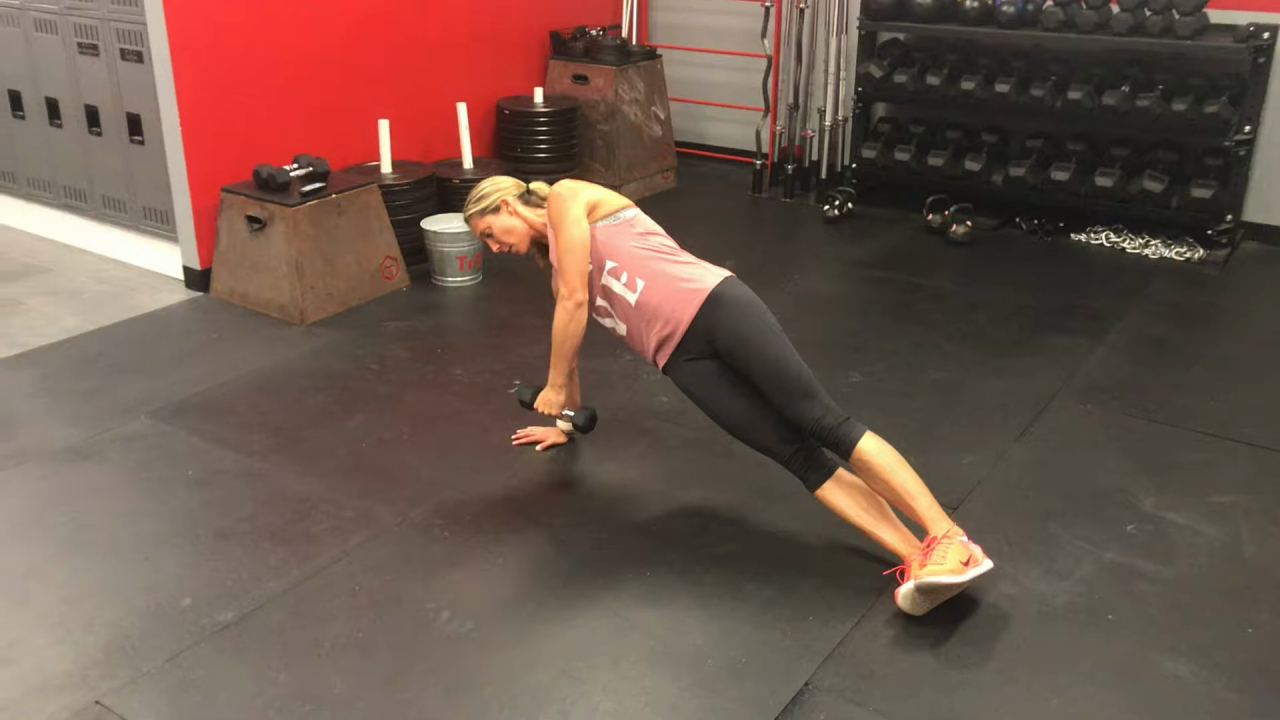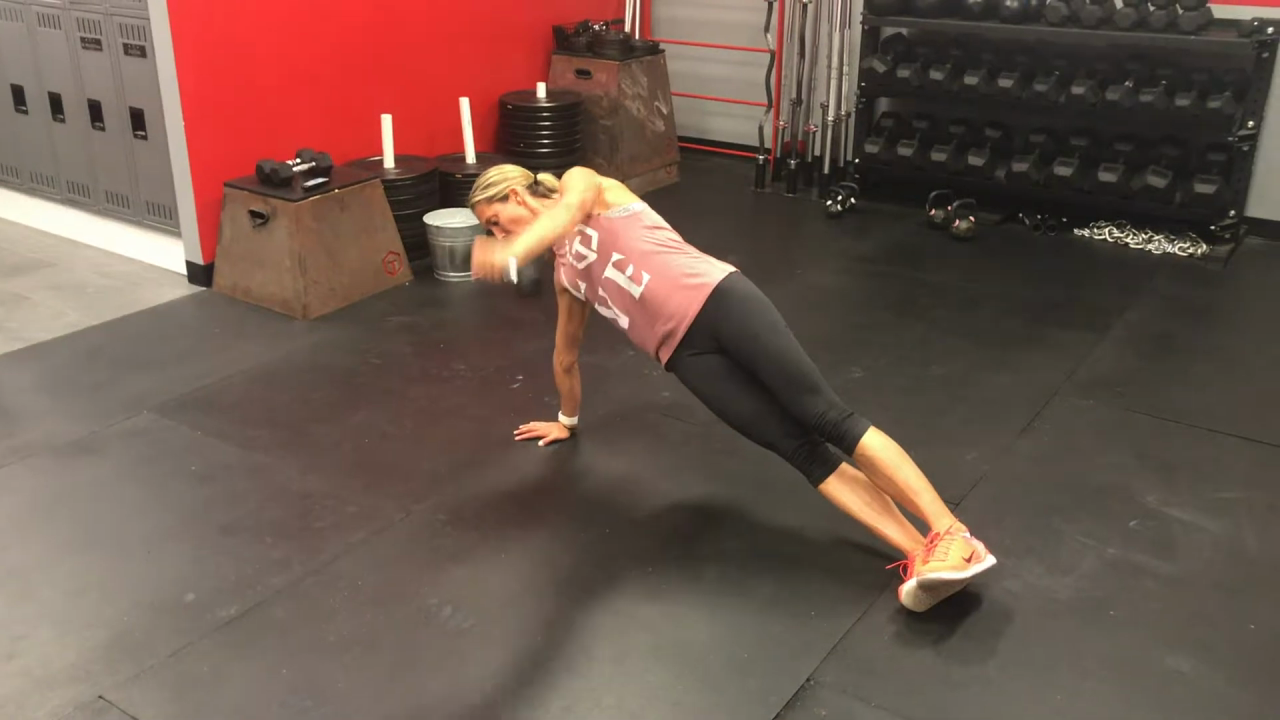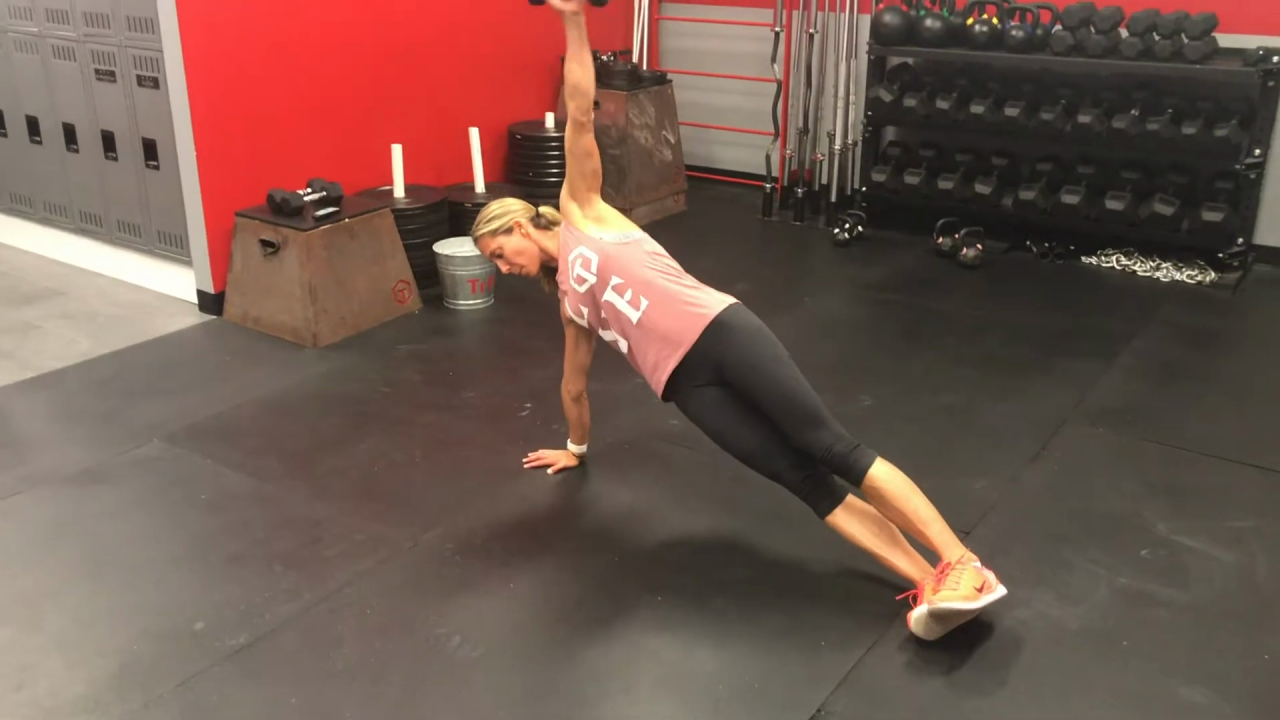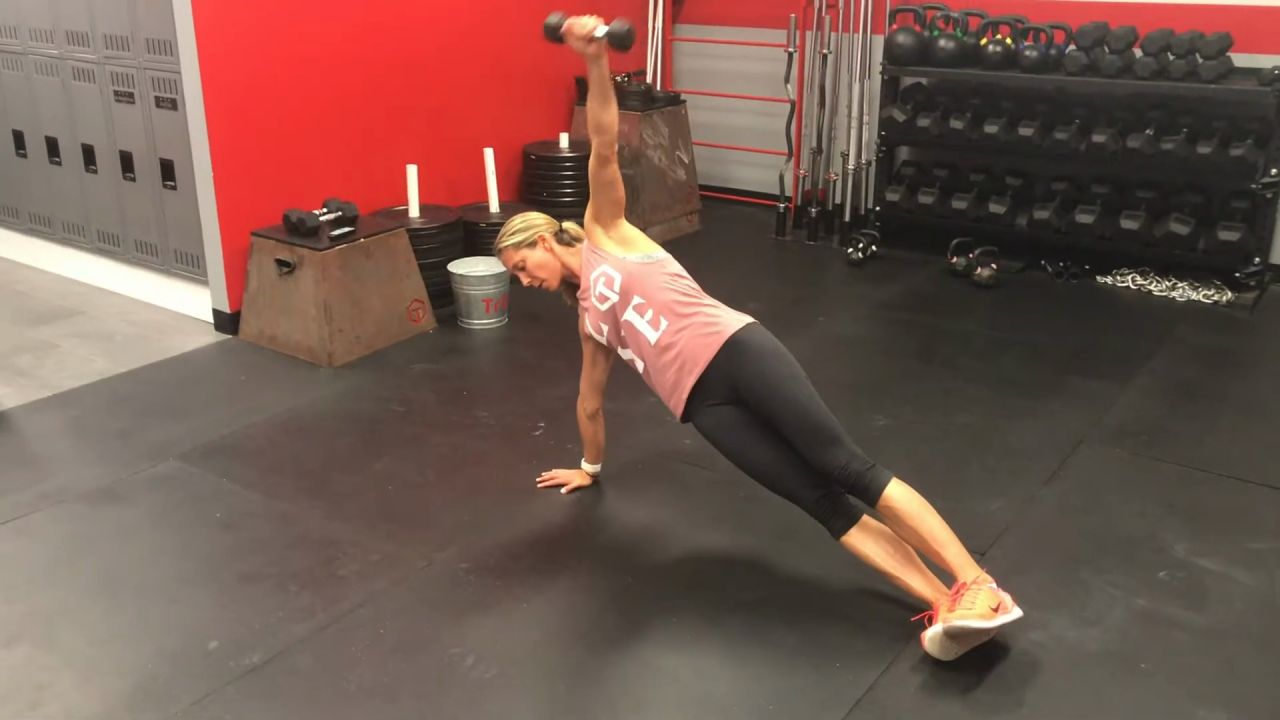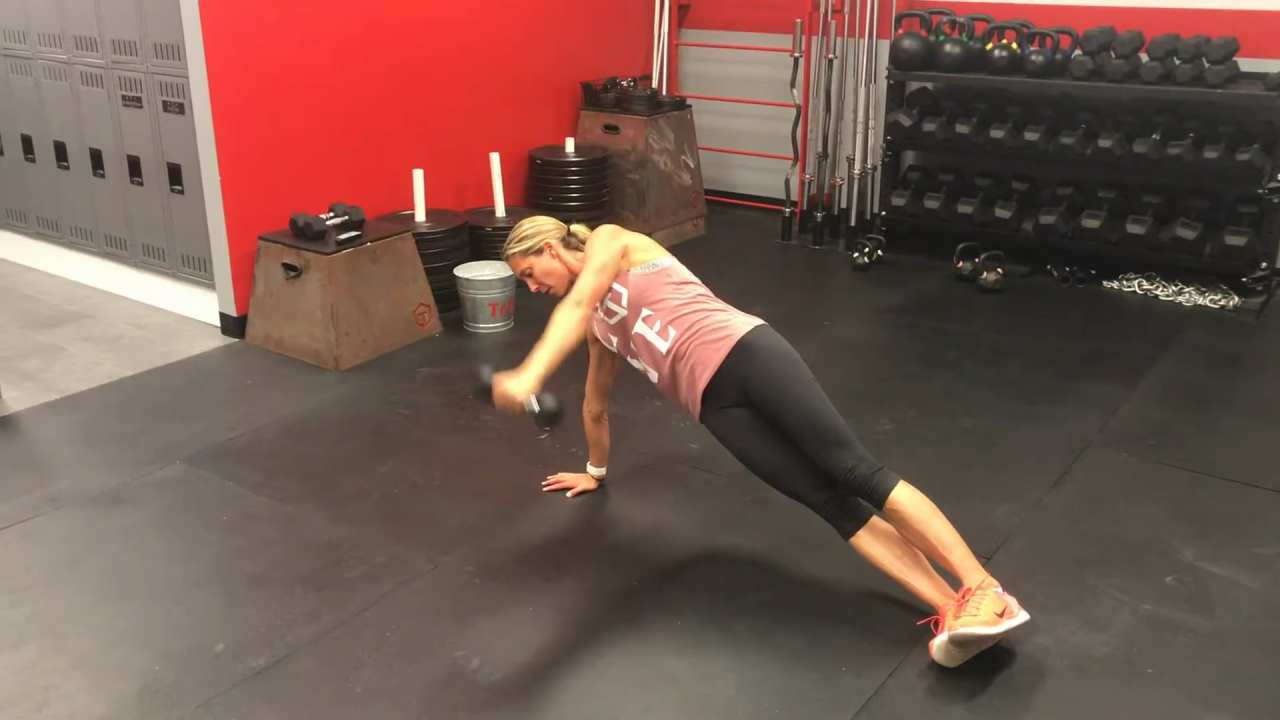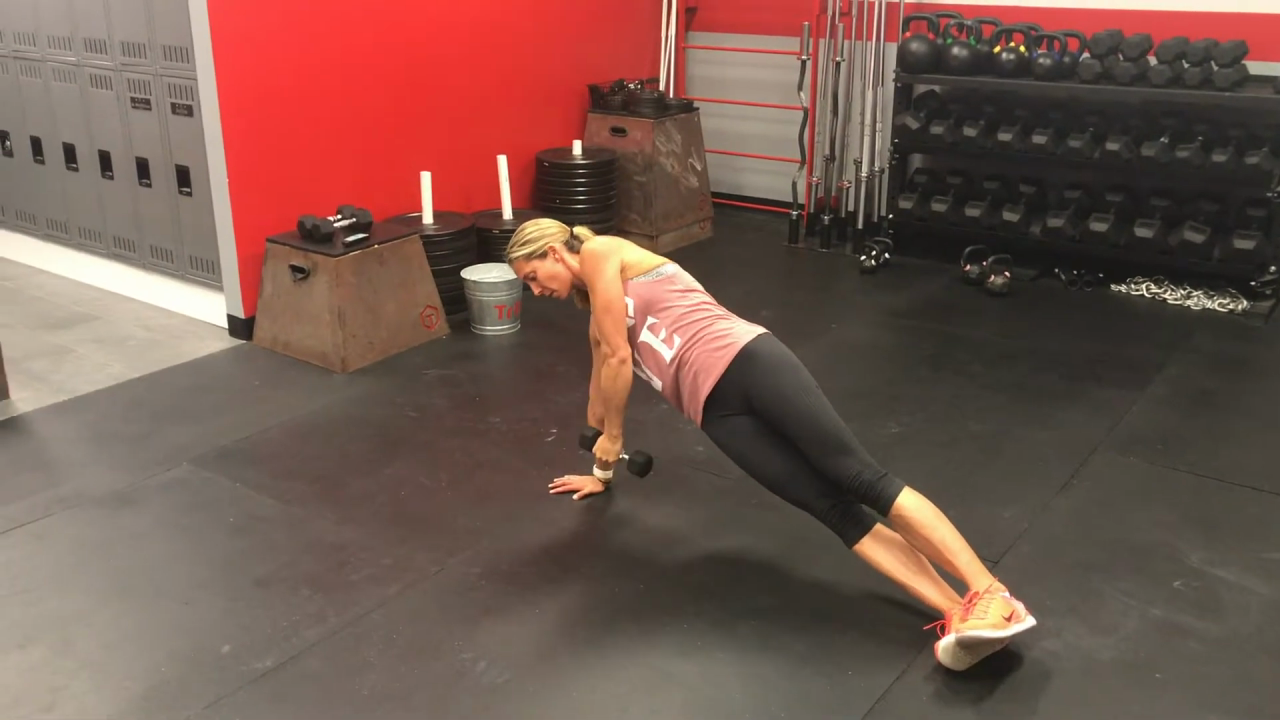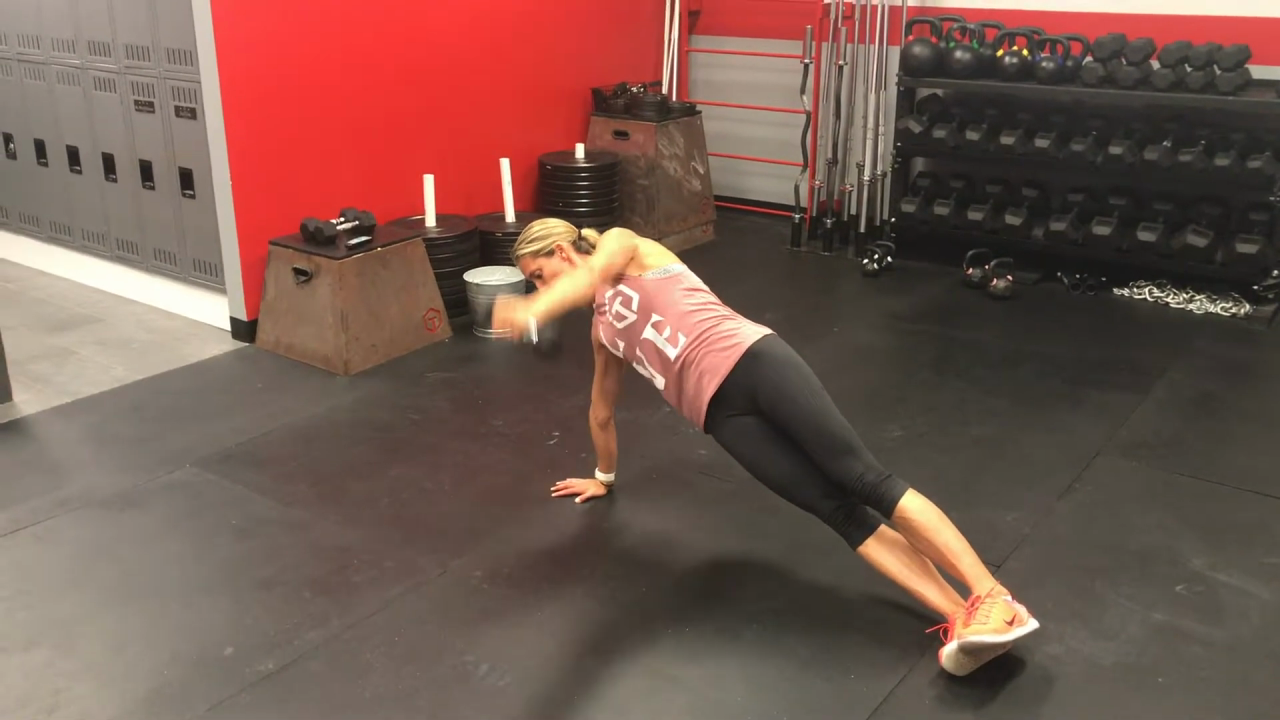
dt=0.7s
person 1, frame 1
left shoulder: (567, 198)
right shoulder: (558, 266)
left elbow: (574, 301)
right elbow: (568, 349)
left wrist: (553, 387)
right wrist: (566, 420)
left hip: (715, 304)
right hip: (682, 354)
left knee: (823, 422)
right knee: (798, 454)
left ankle: (948, 539)
right ankle: (915, 558)
person 1, frame 2
left shoulder: (580, 185)
right shoulder: (564, 269)
left elbow: (565, 213)
right elbow: (567, 355)
left wrist: (511, 251)
right wrist: (567, 420)
left hip: (718, 299)
right hip: (684, 349)
left knee: (827, 417)
right knee: (801, 449)
left ankle: (951, 535)
right ankle: (919, 553)
person 1, frame 3
left shoulder: (580, 213)
right shoulder: (569, 297)
left elbow: (579, 115)
right elbow: (575, 382)
right wrist: (575, 448)
left hip: (720, 329)
right hip: (689, 382)
left knee: (834, 451)
right knee: (805, 481)
left ankle: (961, 565)
right ankle: (930, 585)
person 1, frame 4
left shoulder: (604, 233)
right shoulder: (588, 313)
left elbow: (605, 149)
right elbow: (591, 400)
left wrist: (596, 61)
right wrist: (590, 467)
left hip: (736, 349)
right hip: (703, 401)
left knee: (850, 470)
right knee: (823, 502)
left ankle: (977, 586)
right ankle: (943, 605)
person 1, frame 5
left shoulder: (612, 244)
right shoulder: (598, 326)
left elbow: (575, 304)
right elbow: (595, 402)
left wrist: (528, 375)
right wrist: (595, 471)
left hip: (744, 351)
right hip: (716, 400)
left knee: (857, 472)
right knee: (831, 502)
left ankle: (983, 591)
right ankle: (951, 609)
person 1, frame 6
left shoulder: (601, 253)
right shoulder: (597, 320)
left elbow: (619, 357)
right elbow: (599, 400)
left wrist: (614, 438)
right wrist: (602, 471)
left hip: (748, 360)
right hip: (717, 408)
left knee: (861, 478)
right knee: (835, 509)
left ankle: (991, 595)
right ankle: (957, 614)
person 1, frame 7
left shoulder: (624, 248)
right shoulder: (603, 327)
left elbow: (586, 278)
right elbow: (602, 410)
left wrist: (531, 310)
right wrist: (604, 477)
left hip: (753, 359)
right hip: (722, 408)
left knee: (867, 481)
right knee: (840, 511)
left ankle: (993, 599)
right ankle: (960, 618)
